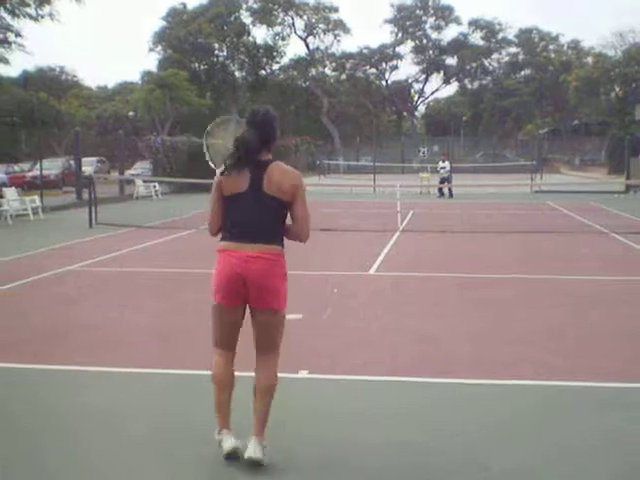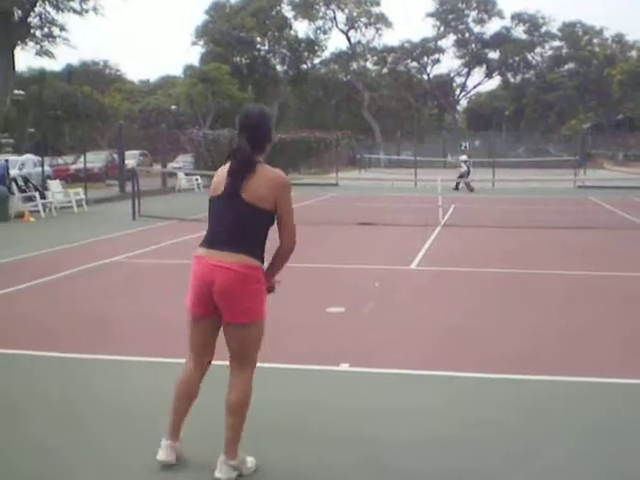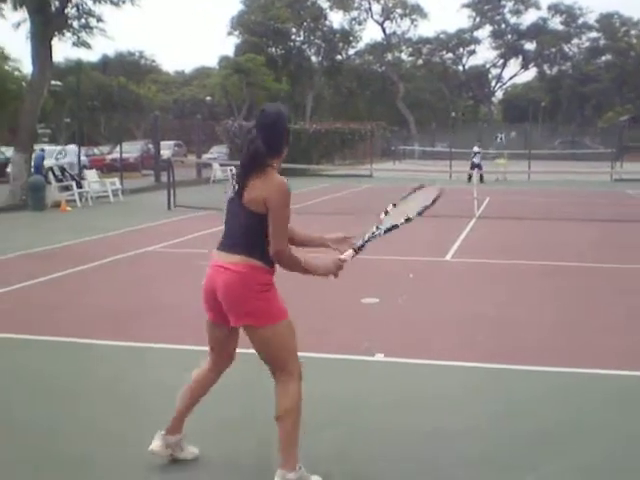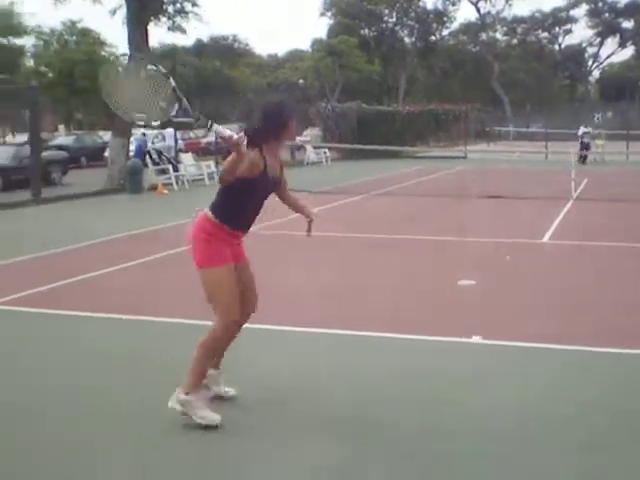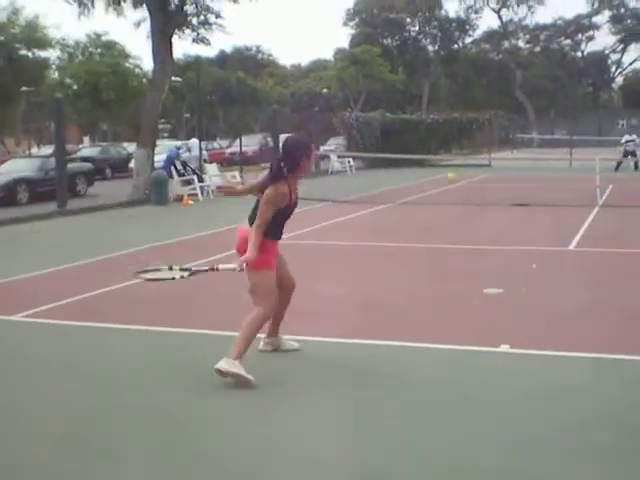
dt=0.7s
person 1, frame 1
left shoulder: (226, 174)
right shoulder: (290, 177)
left elbow: (214, 228)
right elbow: (302, 233)
left hip: (230, 264)
right hip: (267, 267)
left knee: (223, 350)
right knee: (267, 357)
left ankle: (226, 431)
right ankle: (257, 440)
person 1, frame 2
left shoulder: (221, 174)
right shoulder: (276, 180)
left elbow: (223, 224)
right elbow: (288, 242)
right wrist: (270, 276)
left hip: (204, 269)
right hip: (241, 278)
left knee: (196, 363)
right knee: (242, 369)
left ankle: (170, 443)
person 1, frame 3
left shoulder: (246, 176)
right shoulder: (277, 186)
right elbow: (279, 252)
left wrist: (327, 241)
right wrist: (320, 268)
left hip: (218, 277)
right hip: (247, 283)
left knee: (218, 360)
right knee: (289, 374)
left ankle: (169, 436)
person 1, frame 4
left shoulder: (275, 160)
right shoulder: (249, 155)
left elbow: (283, 192)
right elbow: (224, 177)
left wrist: (305, 211)
right wrist: (236, 153)
left hip: (231, 238)
right hip: (211, 236)
left knee: (247, 306)
right knee: (228, 319)
left ankle: (209, 371)
right ankle: (187, 394)
person 1, frame 5
left shoulder: (284, 178)
right shoulder: (280, 190)
left elbow: (246, 189)
right elbow: (259, 227)
left wrist: (231, 187)
right wrist: (251, 252)
left hip: (267, 244)
right hip: (259, 245)
left knee: (287, 286)
right knee: (266, 307)
left ankle: (272, 338)
right ankle: (230, 361)
